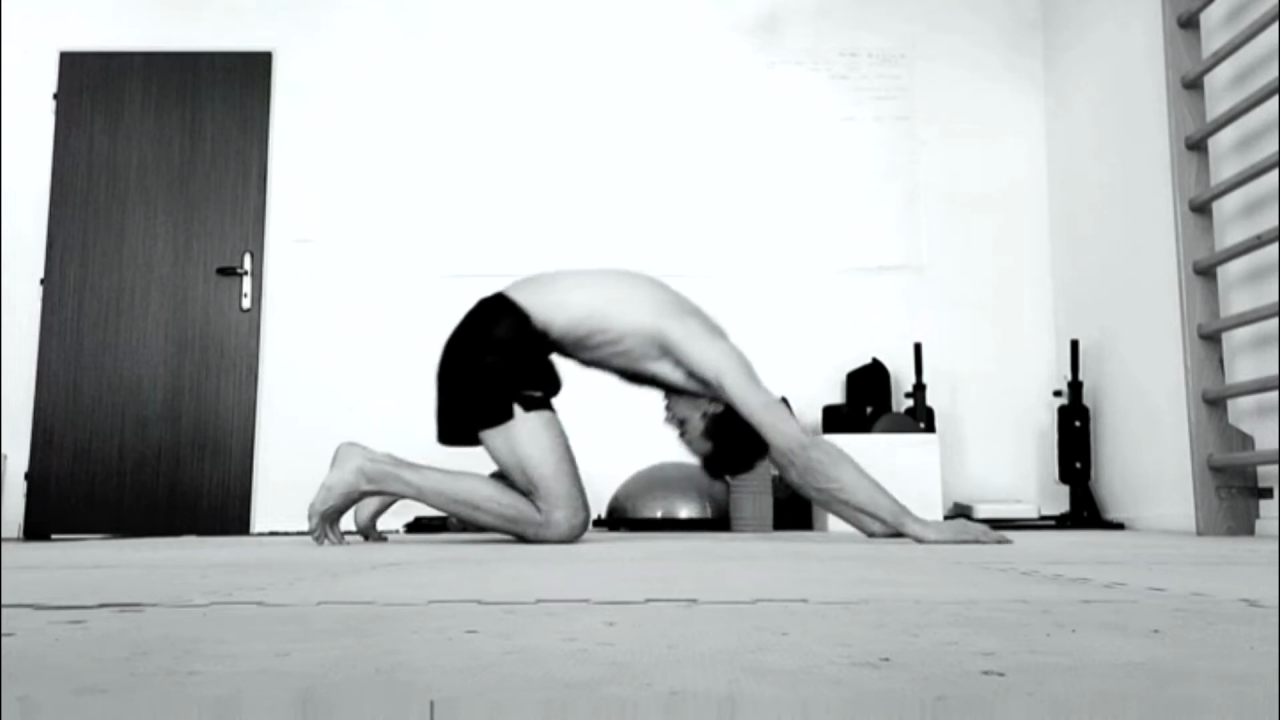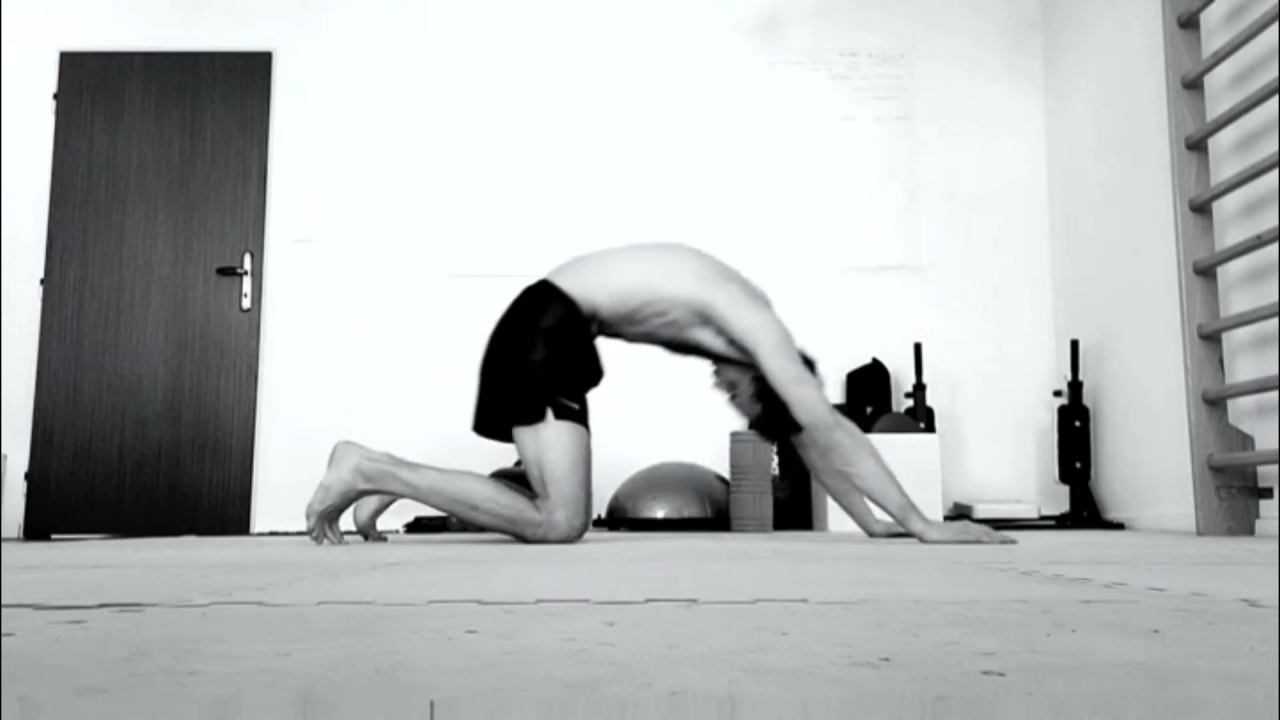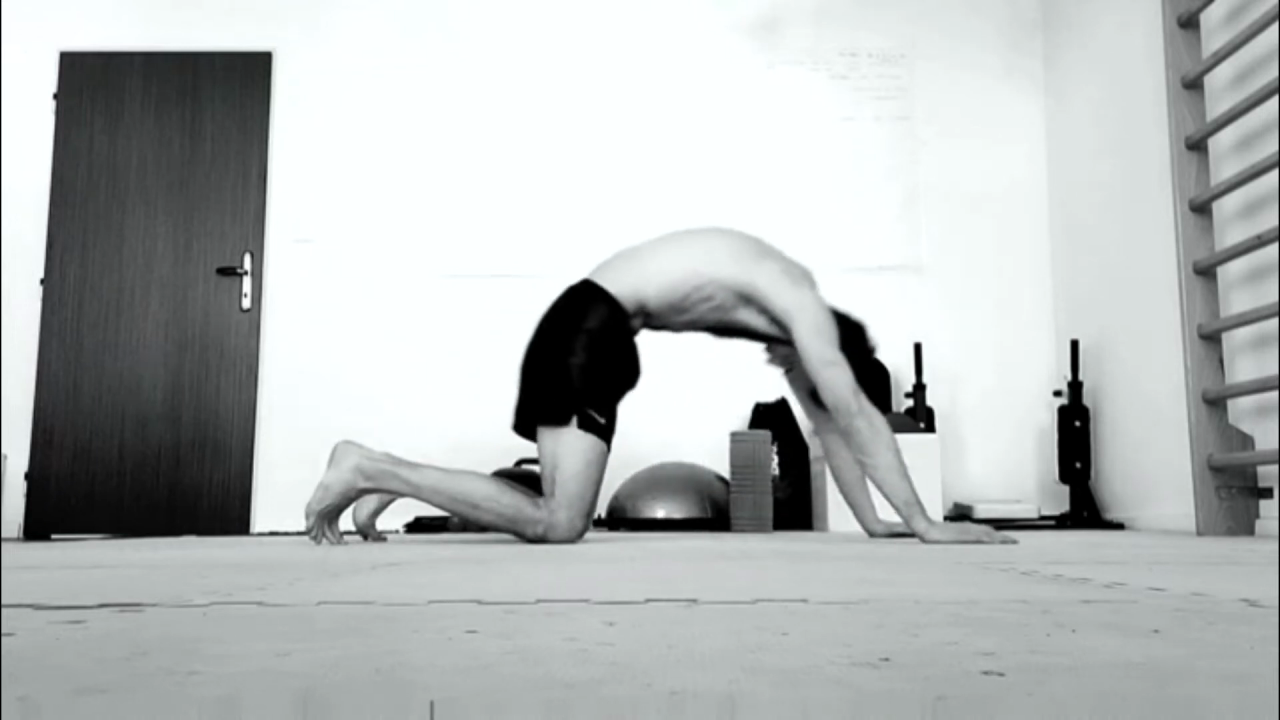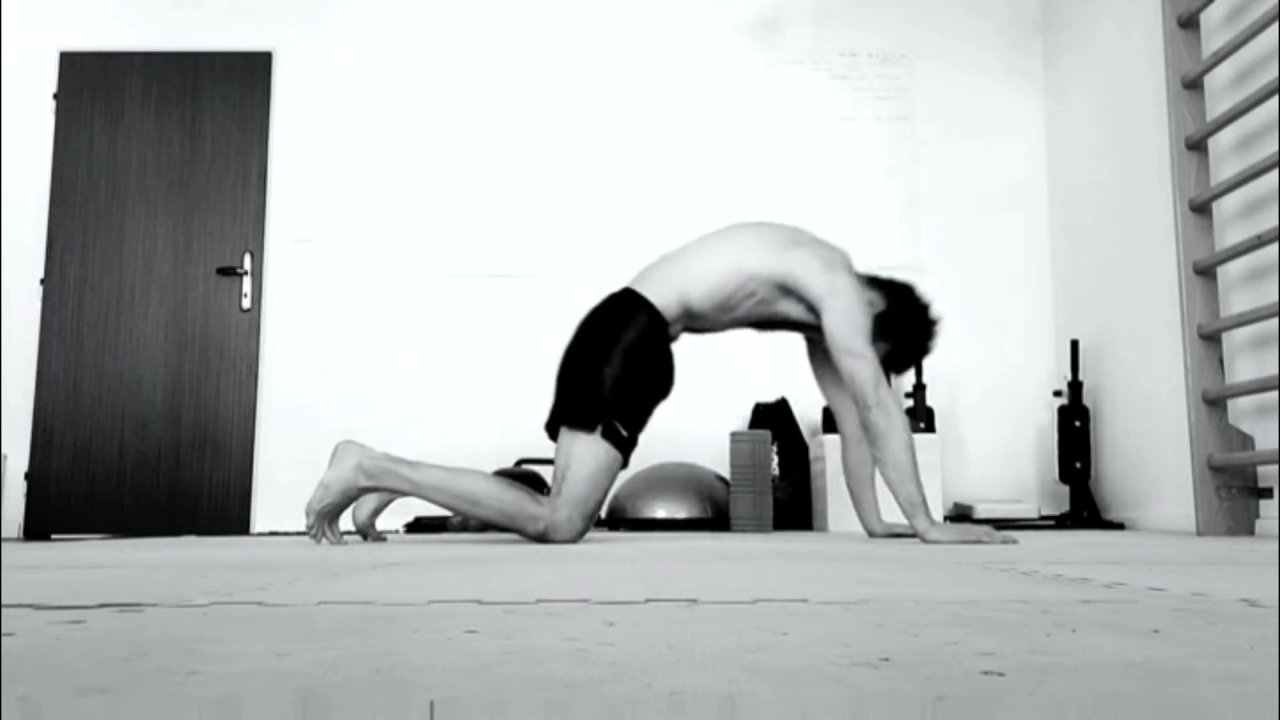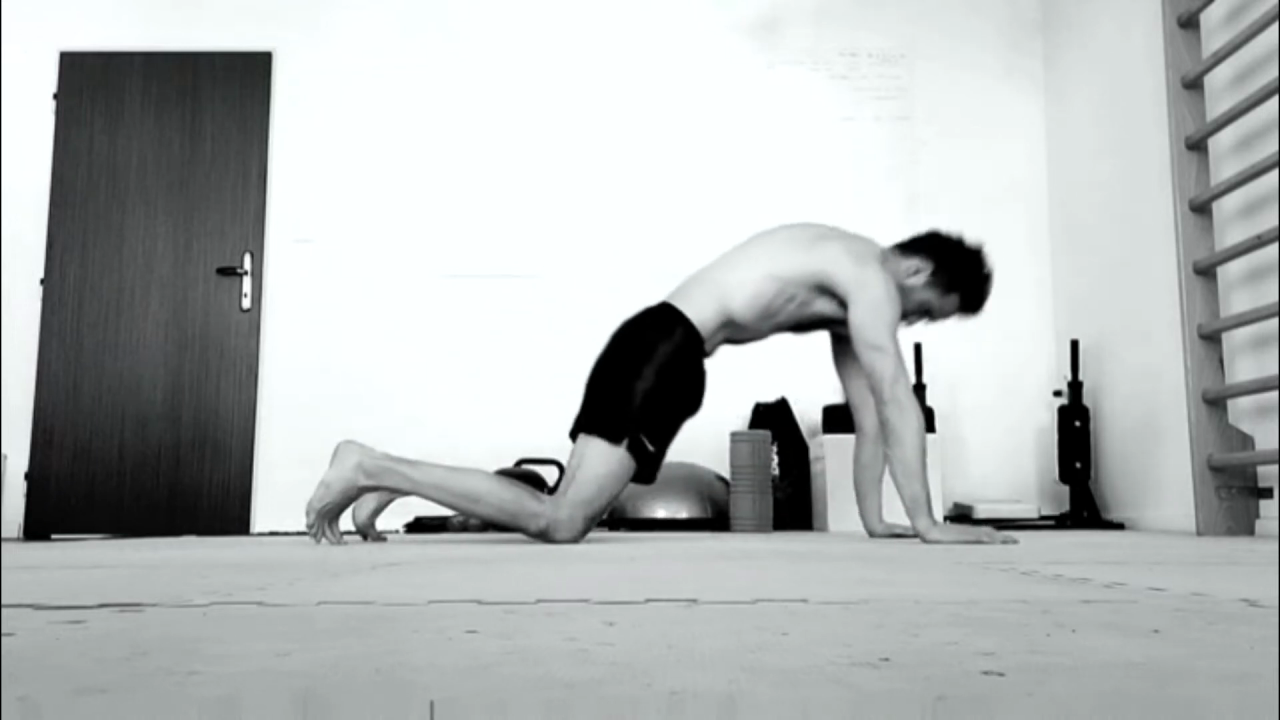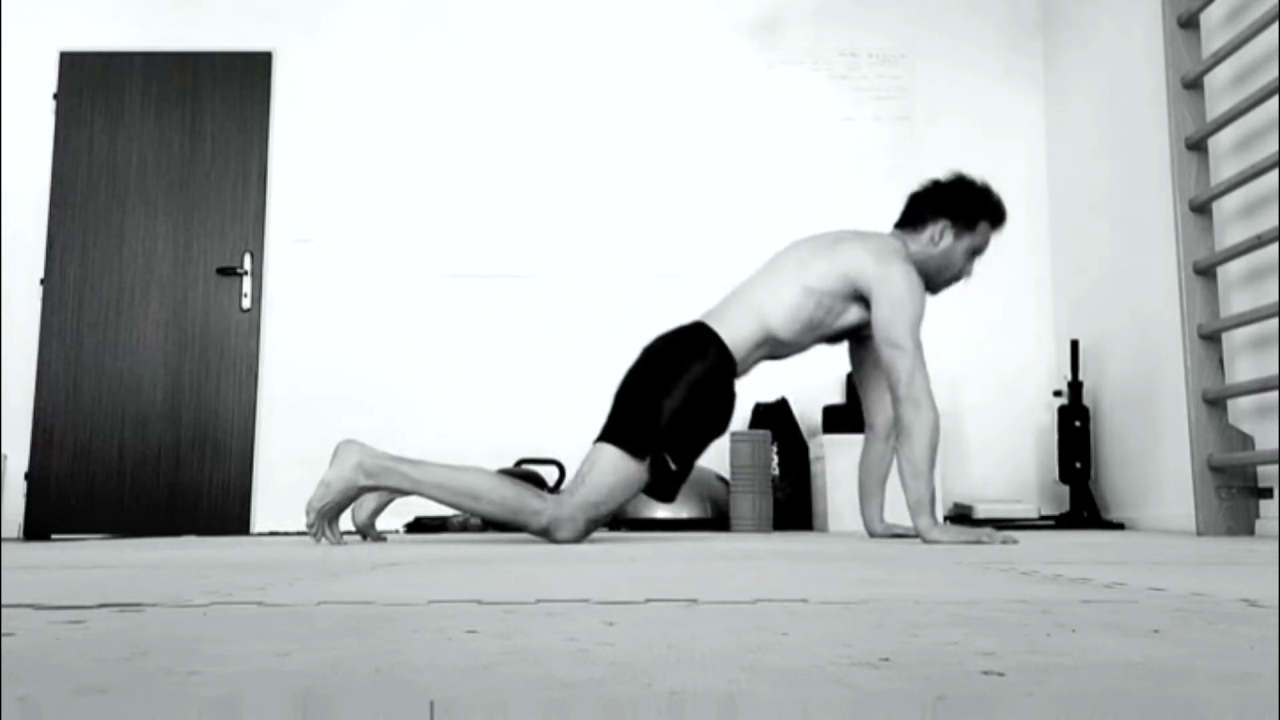
dt=0.2s
person 1, frame 1
left shoulder: (696, 360)
right shoulder: (713, 359)
left elbow: (794, 458)
right elbow: (804, 453)
left wrist: (878, 527)
right wrist: (914, 526)
left hip: (502, 340)
right hip: (498, 341)
left knee: (547, 508)
right knee: (560, 523)
left ankle: (381, 479)
right ankle: (373, 473)
person 1, frame 2
left shoulder: (744, 329)
right shoulder: (757, 326)
left elbow: (812, 440)
right elbow: (828, 431)
left wrist: (872, 523)
right wrist: (918, 523)
left hip: (549, 330)
right hip: (545, 331)
left knee: (550, 509)
right knee: (559, 525)
left ankle: (378, 476)
right ankle: (370, 472)
person 1, frame 3
left shoulder: (789, 302)
right shoulder: (800, 301)
left elbow: (828, 424)
right elbow: (855, 415)
left wrist: (872, 523)
right wrist: (921, 523)
left hip: (591, 329)
right hip: (590, 329)
left knee: (554, 509)
right knee: (558, 525)
left ankle: (380, 476)
right ankle: (370, 471)
person 1, frame 4
left shoulder: (821, 299)
right shoulder: (840, 289)
left elbow: (849, 416)
right elbow: (878, 409)
left wrist: (873, 522)
right wrist: (924, 522)
left hip: (627, 337)
right hip: (627, 337)
left knee: (558, 512)
right knee: (559, 524)
left ankle: (383, 476)
right ankle: (372, 469)
person 1, frame 5
left shoulder: (844, 291)
right shoulder: (869, 275)
left elbow: (866, 413)
right elbow: (897, 405)
left wrist: (874, 522)
right wrist: (925, 523)
left hip: (659, 349)
right hip: (661, 351)
left knee: (563, 511)
right knee: (560, 521)
left ankle: (384, 477)
right ankle: (371, 469)
person 1, frame 6
left shoulder: (866, 276)
right shoulder: (895, 272)
left elbow: (879, 413)
right elbow: (913, 403)
left wrist: (874, 519)
right wrist: (926, 522)
left hip: (685, 369)
right hip: (692, 371)
left knee: (566, 509)
right knee: (563, 519)
left ankle: (381, 474)
right ankle: (372, 469)
